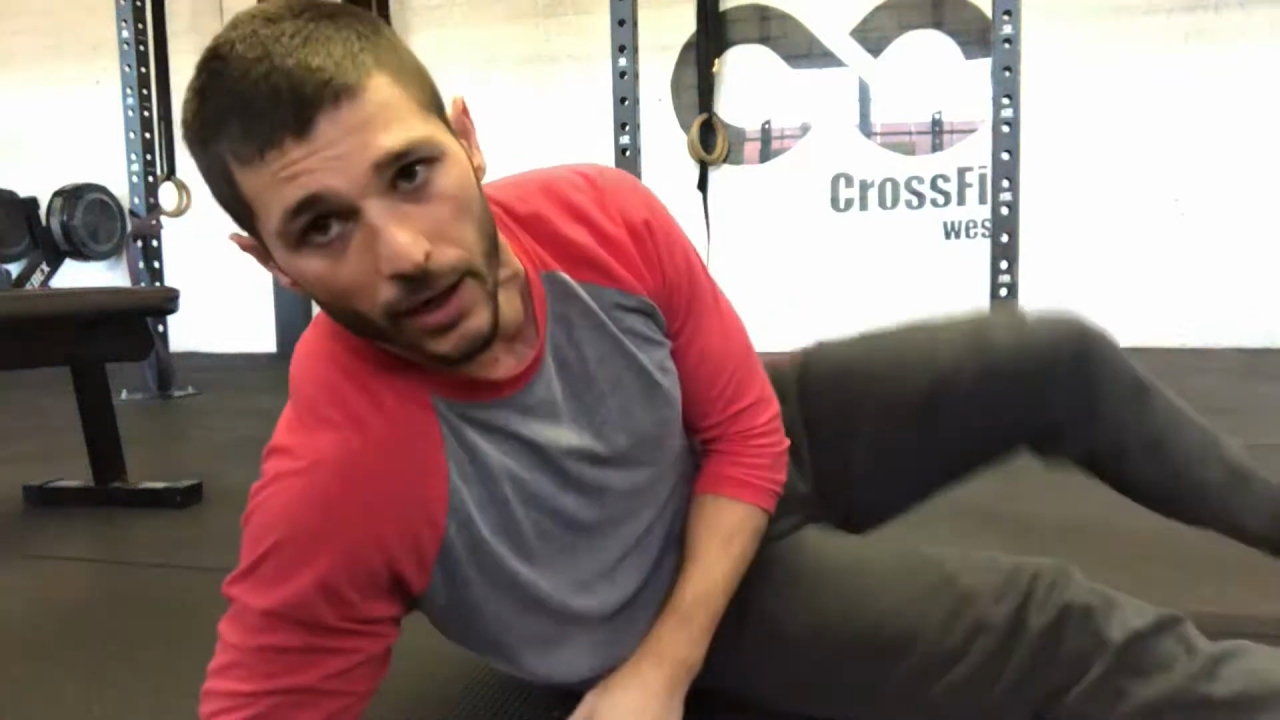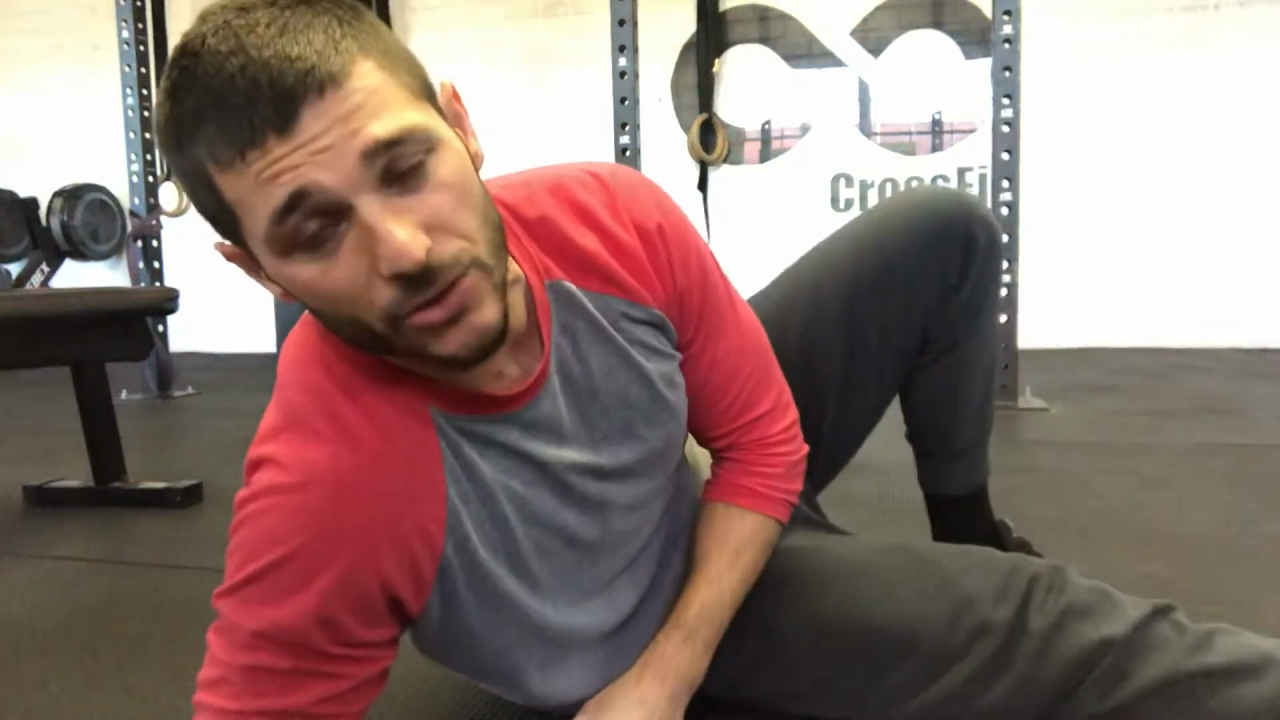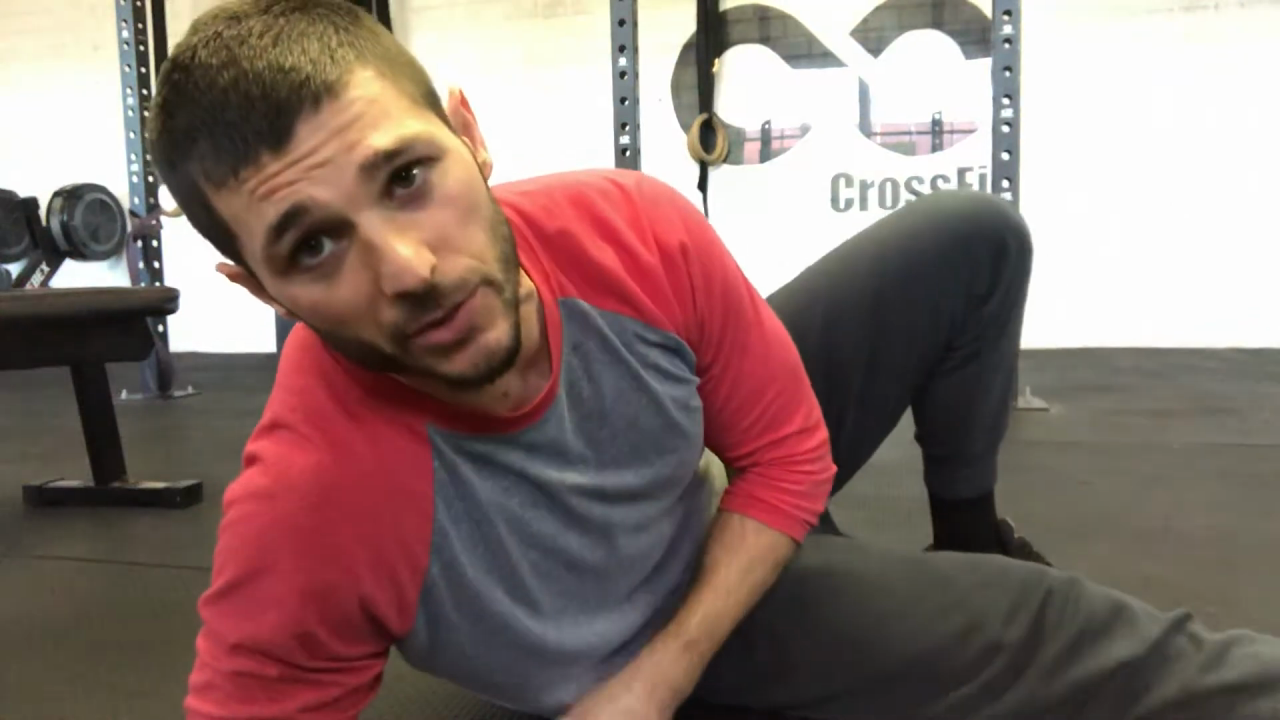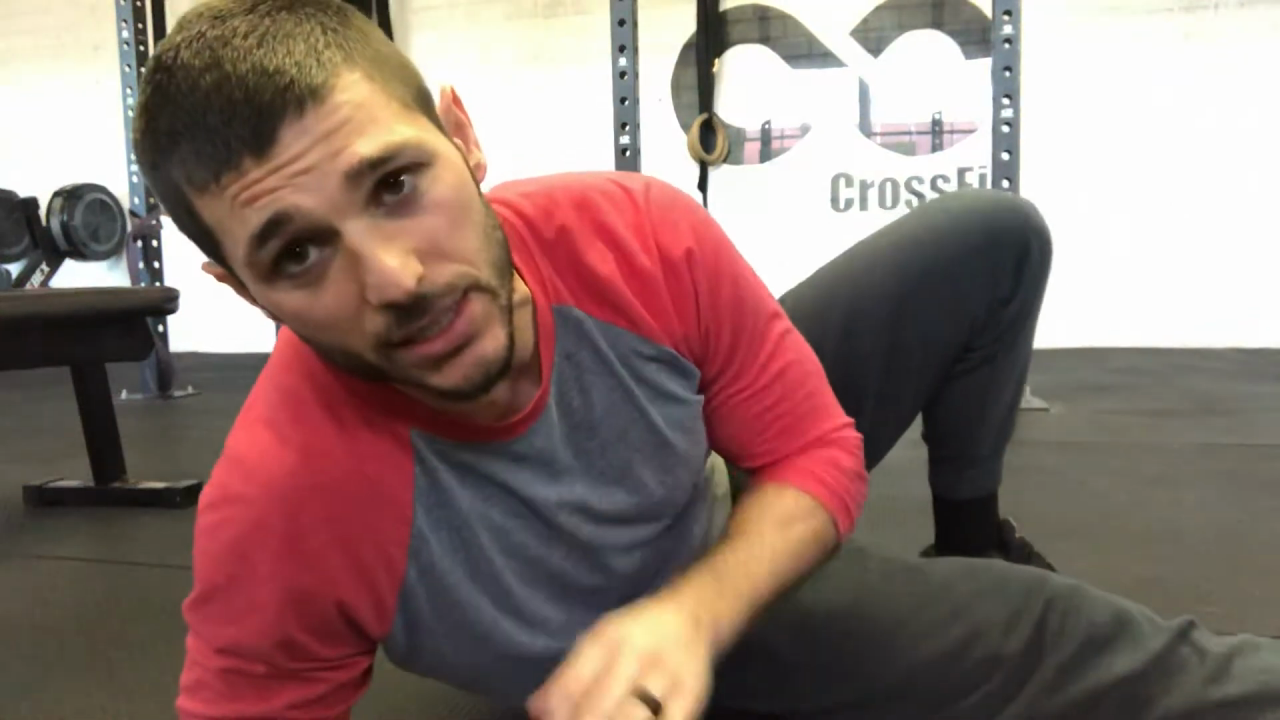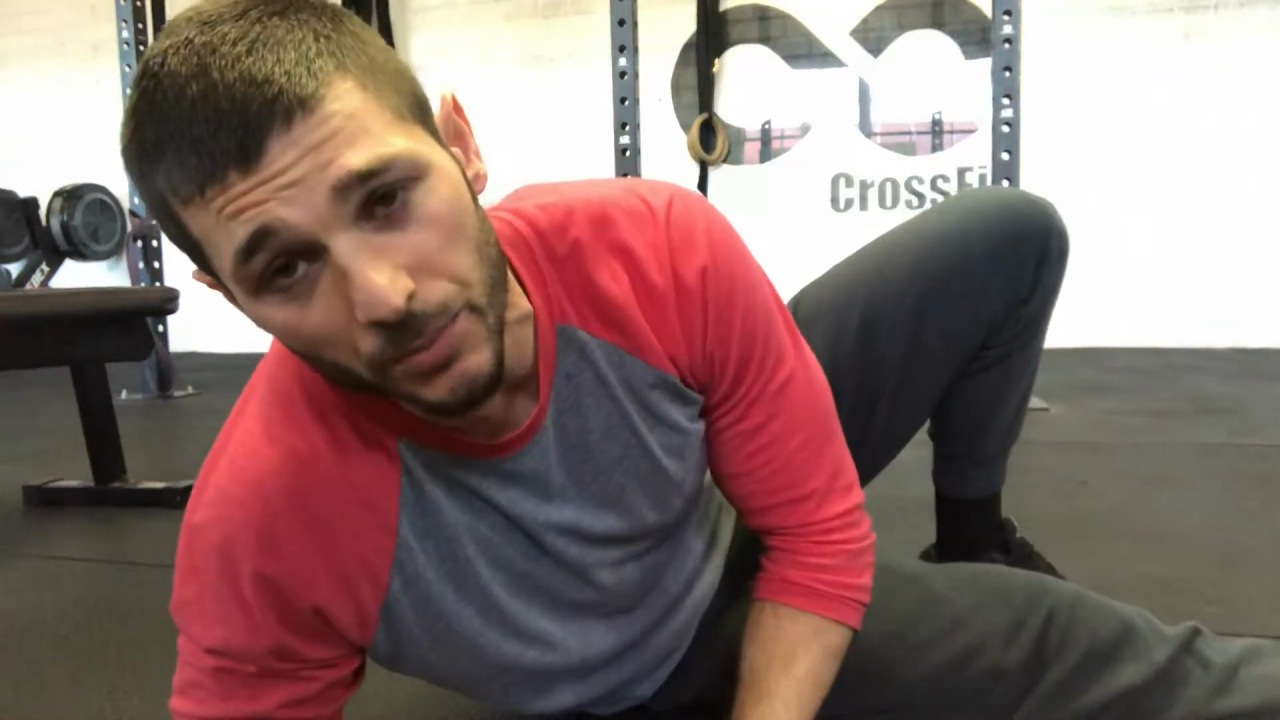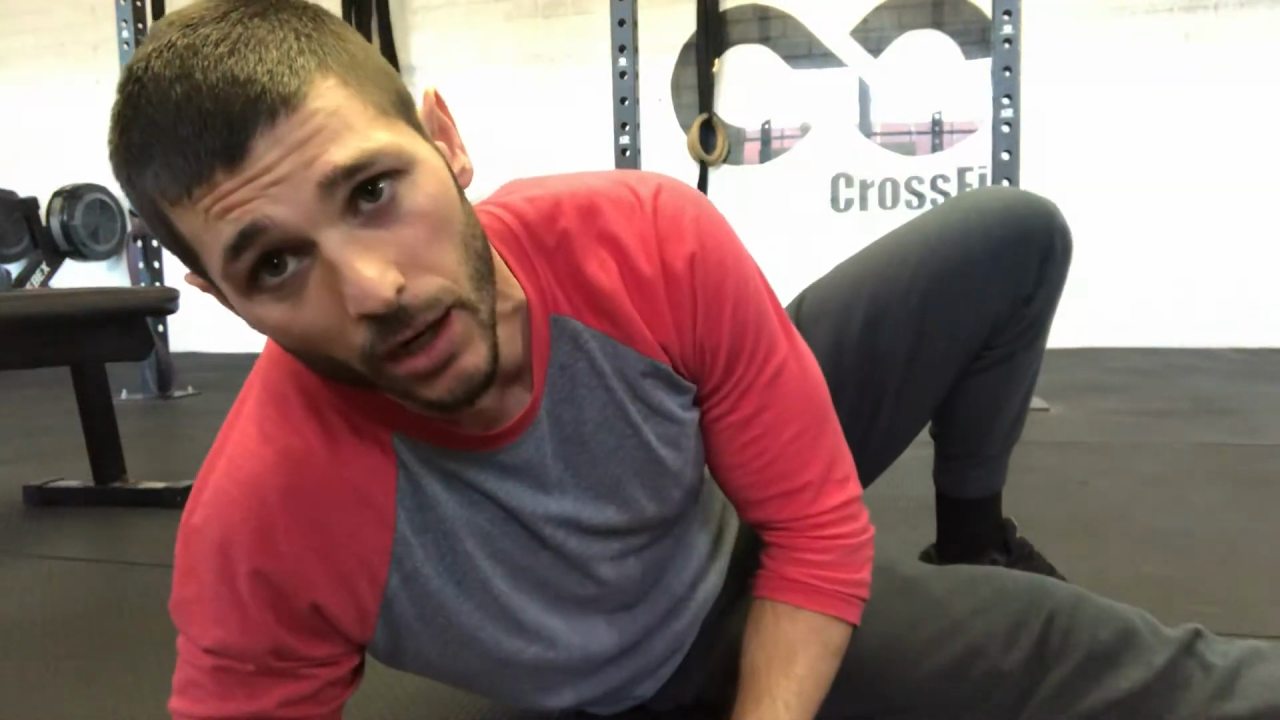
dt=0.4s
person 1, frame 1
left shoulder: (602, 215)
right shoulder: (328, 484)
left elbow: (745, 434)
left hip: (738, 465)
right hip: (647, 601)
left knee: (1054, 355)
right knee: (1055, 631)
person 1, frame 2
left shoulder: (611, 217)
right shoulder: (313, 498)
left elbow: (761, 443)
left hip: (730, 517)
right hip: (646, 606)
left knee: (942, 233)
left ankle: (965, 529)
person 1, frame 3
left shoulder: (634, 229)
right shoulder: (301, 509)
left elbow: (789, 457)
left hip: (741, 532)
right hip: (623, 629)
left knee: (973, 239)
left ankle: (968, 538)
person 1, frame 4
left shoulder: (639, 234)
right shoulder: (278, 516)
left elbow: (819, 455)
left wrist: (691, 615)
left hip: (743, 576)
left knee: (996, 240)
left ankle: (969, 537)
person 1, frame 5
left shoulder: (664, 249)
right shoulder: (261, 528)
left elbow: (819, 536)
left hip: (762, 519)
left knee: (1009, 238)
left ankle: (972, 543)
person 1, frame 6
left shoulder: (652, 239)
right shoulder: (261, 529)
left elbow: (820, 529)
left hip: (760, 516)
left knee: (1015, 237)
left ankle: (974, 540)
